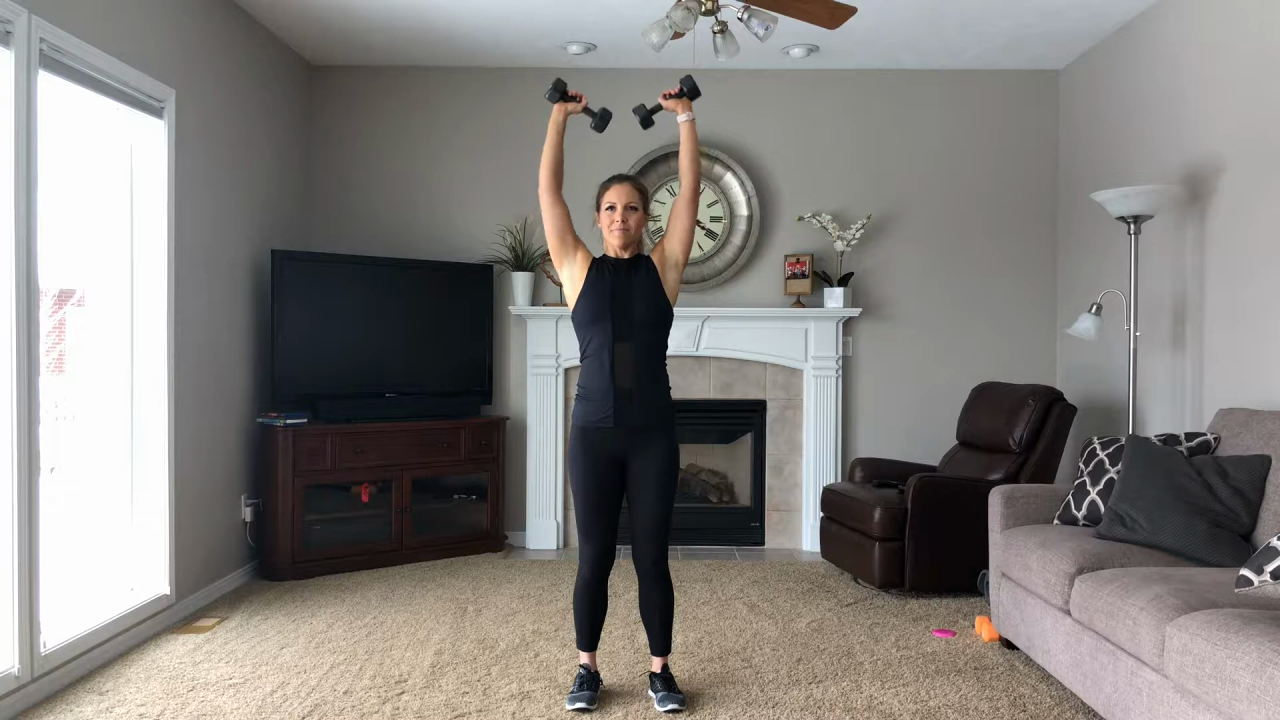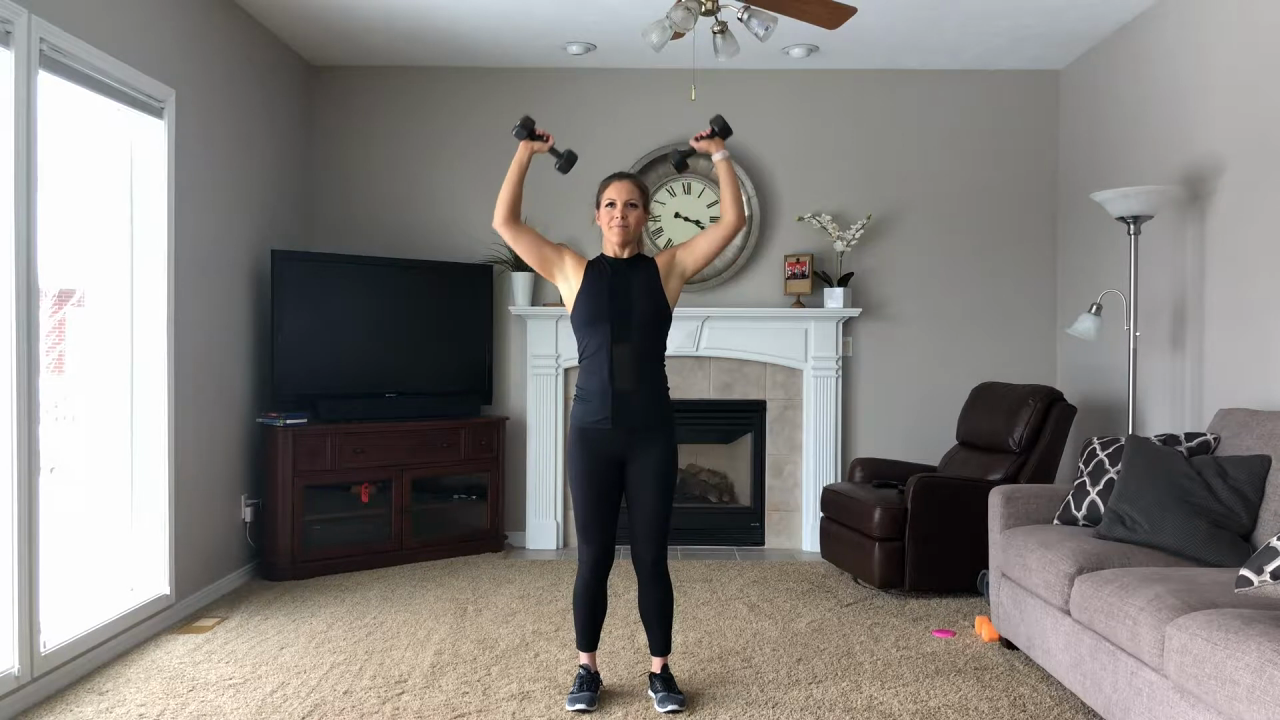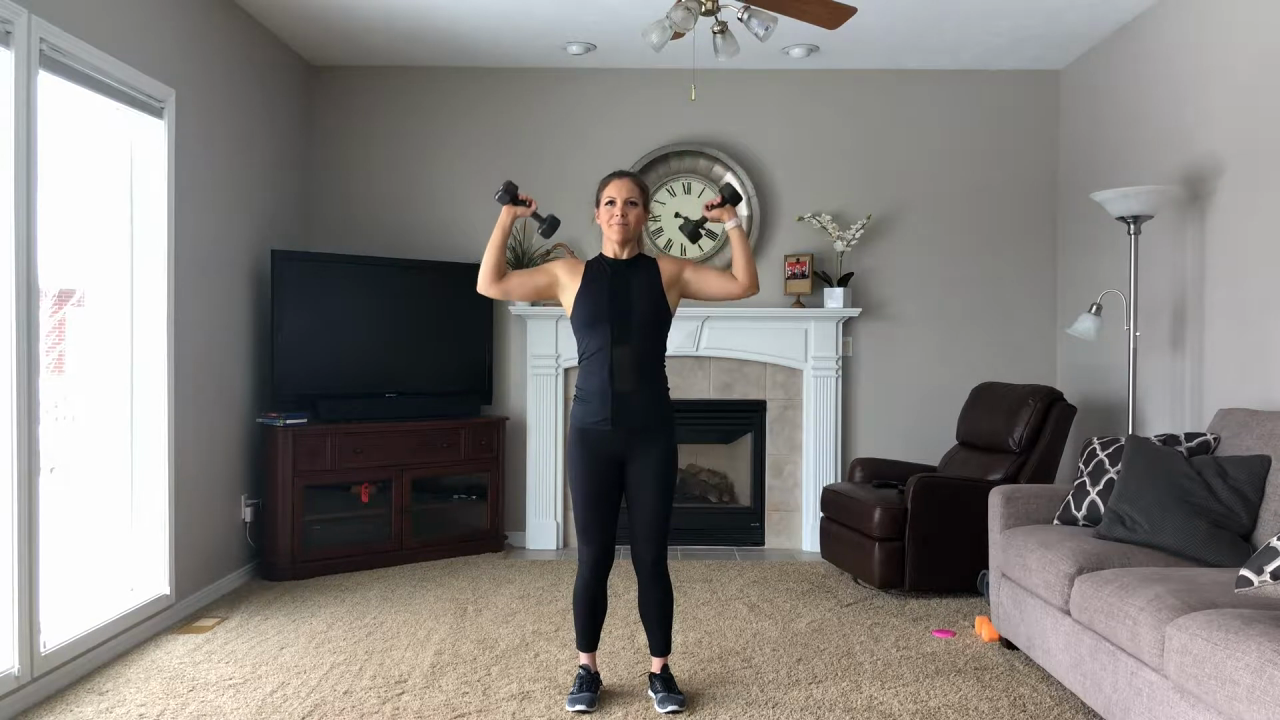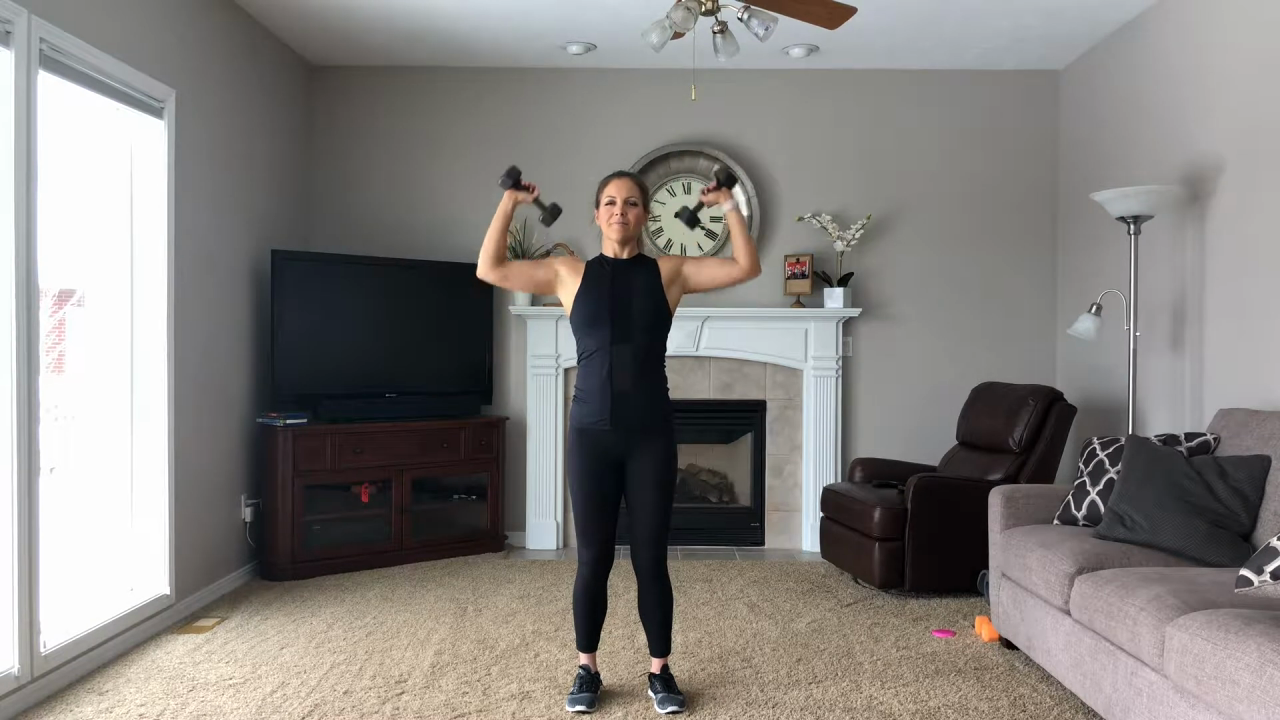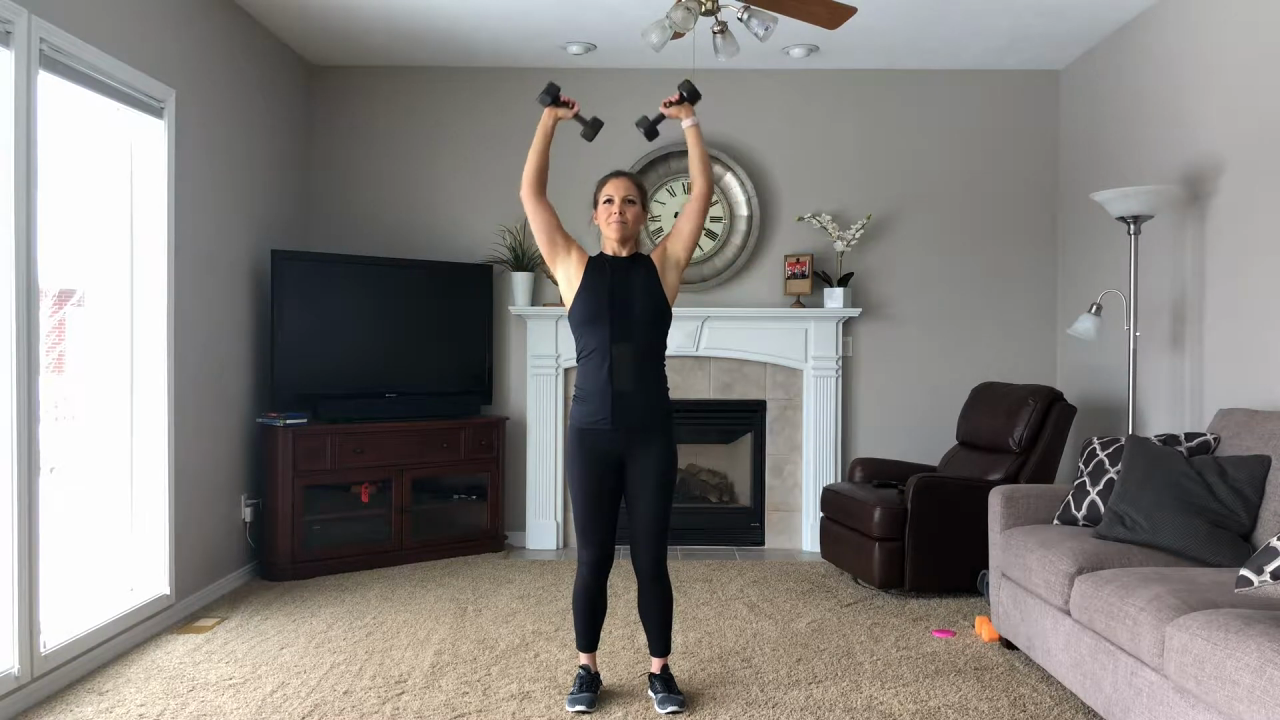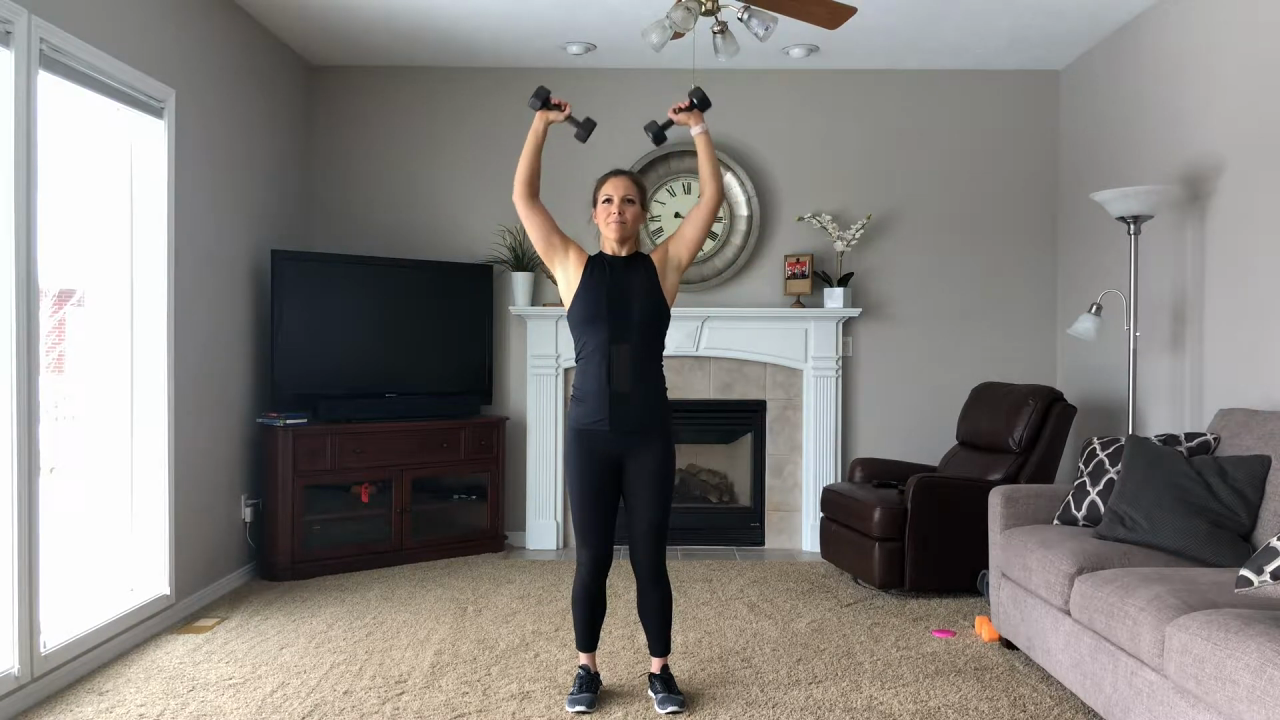
dt=0.5s
person 1, frame 1
left shoulder: (662, 267)
right shoulder: (578, 268)
left elbow: (690, 187)
right elbow: (547, 187)
left wrist: (684, 117)
right wrist: (560, 116)
left hip: (652, 435)
right hip: (593, 433)
left knee: (651, 558)
right knee: (594, 558)
right ankle: (587, 668)
person 1, frame 2
left shoulder: (666, 268)
right shoulder: (573, 270)
left elbow: (732, 220)
right elbow: (505, 221)
left wrist: (718, 155)
right wrist: (525, 152)
left hip: (651, 434)
right hip: (592, 433)
left knee: (651, 558)
right knee: (593, 558)
left ankle: (660, 670)
right ankle: (587, 669)
person 1, frame 3
left shoulder: (668, 271)
right shoulder: (570, 273)
left elbow: (745, 285)
right elbow: (489, 285)
left wrist: (730, 221)
right wrist: (506, 219)
left hip: (651, 433)
right hip: (592, 433)
left knee: (651, 558)
right knee: (593, 558)
left ankle: (660, 670)
right ankle: (587, 670)
person 1, frame 4
left shoulder: (668, 271)
right shoulder: (570, 272)
left elbow: (746, 267)
right elbow: (489, 270)
left wrist: (728, 204)
right wrist: (508, 202)
left hip: (651, 434)
right hip: (591, 432)
left knee: (650, 559)
right knee: (593, 559)
left ankle: (660, 671)
right ankle: (587, 669)
person 1, frame 5
left shoulder: (662, 266)
right shoulder: (573, 266)
left elbow: (701, 190)
right elbow: (531, 191)
left wrist: (688, 123)
right wrist: (550, 121)
left hip: (651, 434)
right hip: (591, 433)
left knee: (651, 559)
right knee: (593, 558)
right ankle: (587, 669)
person 1, frame 6
left shoulder: (662, 266)
right shoulder: (572, 266)
left elbow: (711, 197)
right elbow: (523, 196)
left wrist: (697, 129)
right wrist: (541, 123)
left hip: (648, 435)
right hip: (589, 433)
left knee: (649, 559)
right knee: (591, 559)
left ankle: (659, 670)
right ankle: (587, 669)
